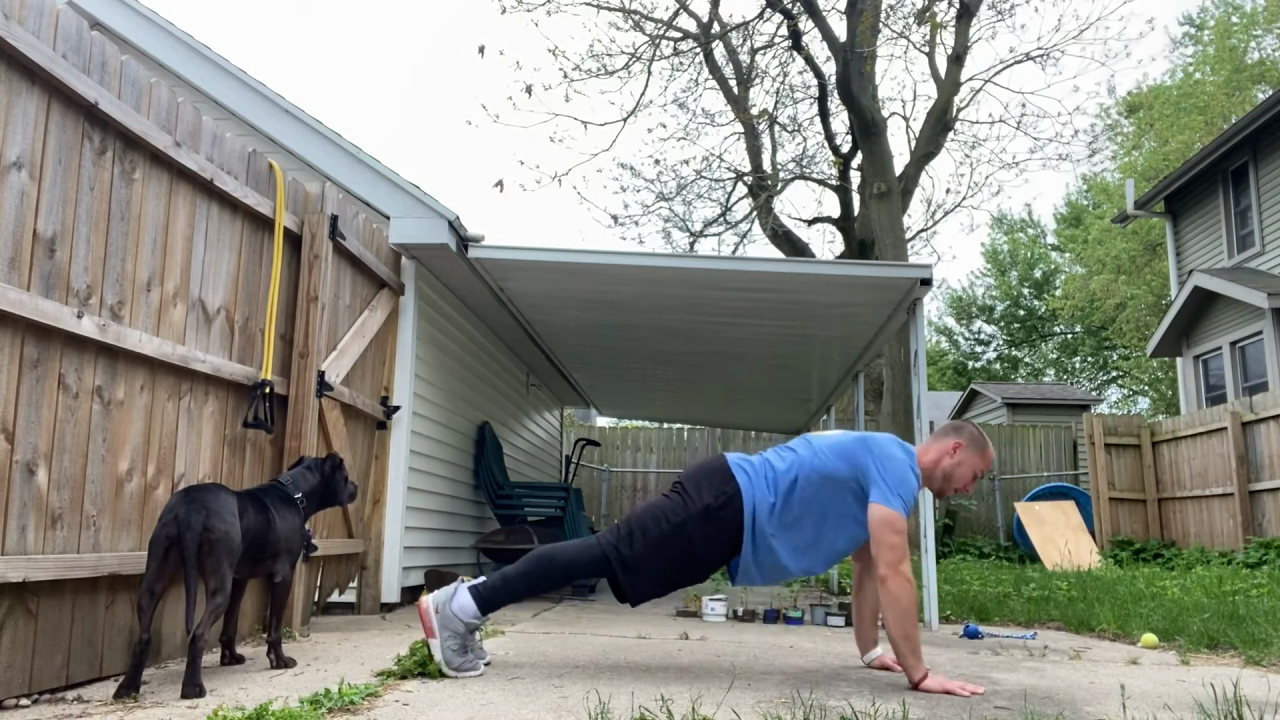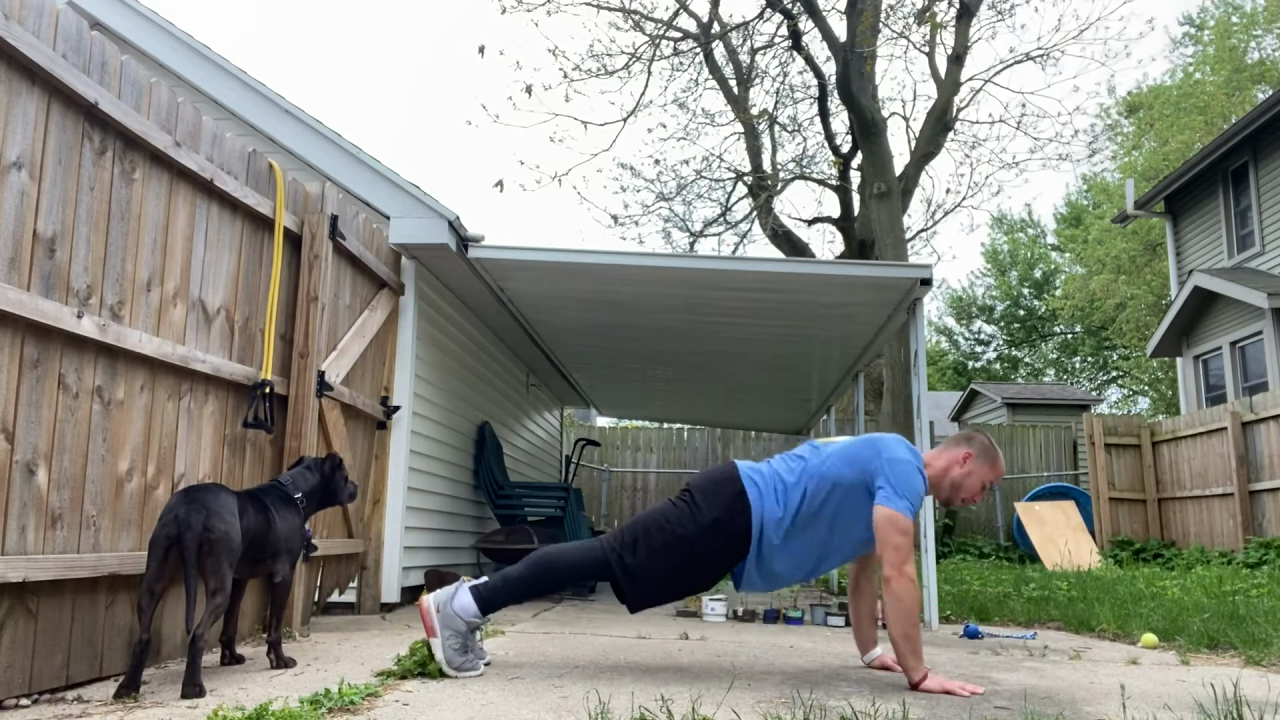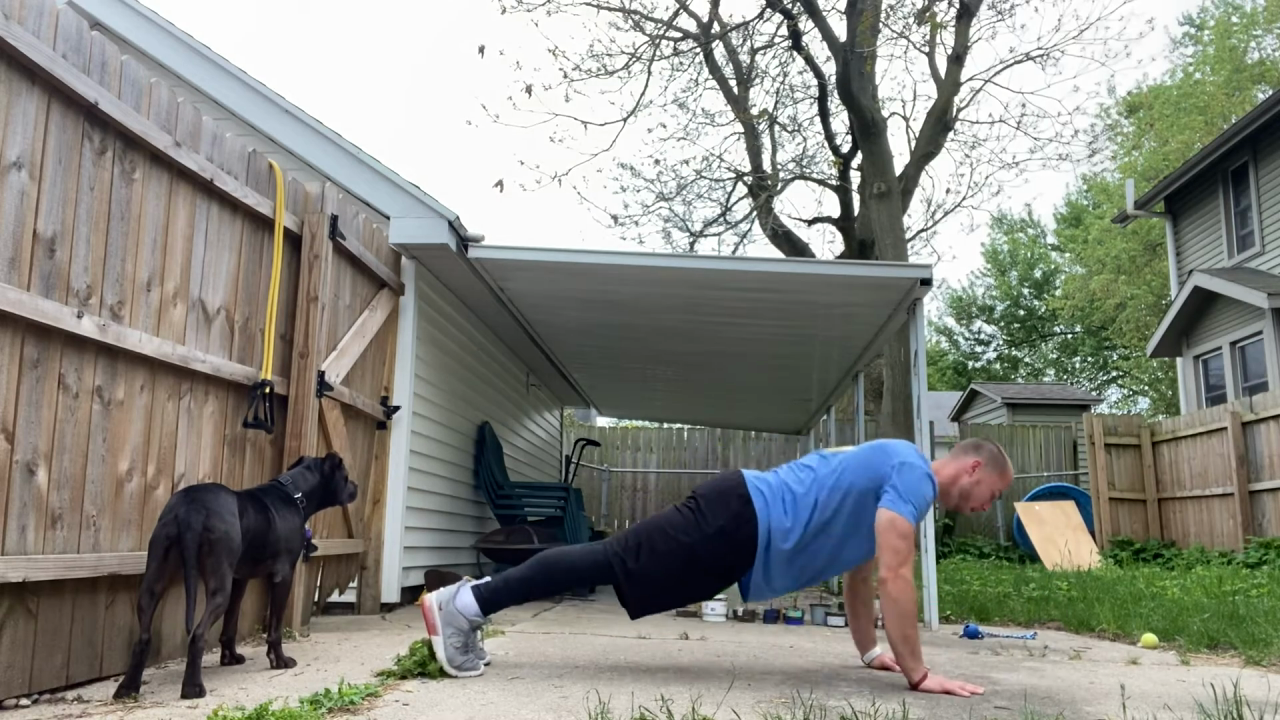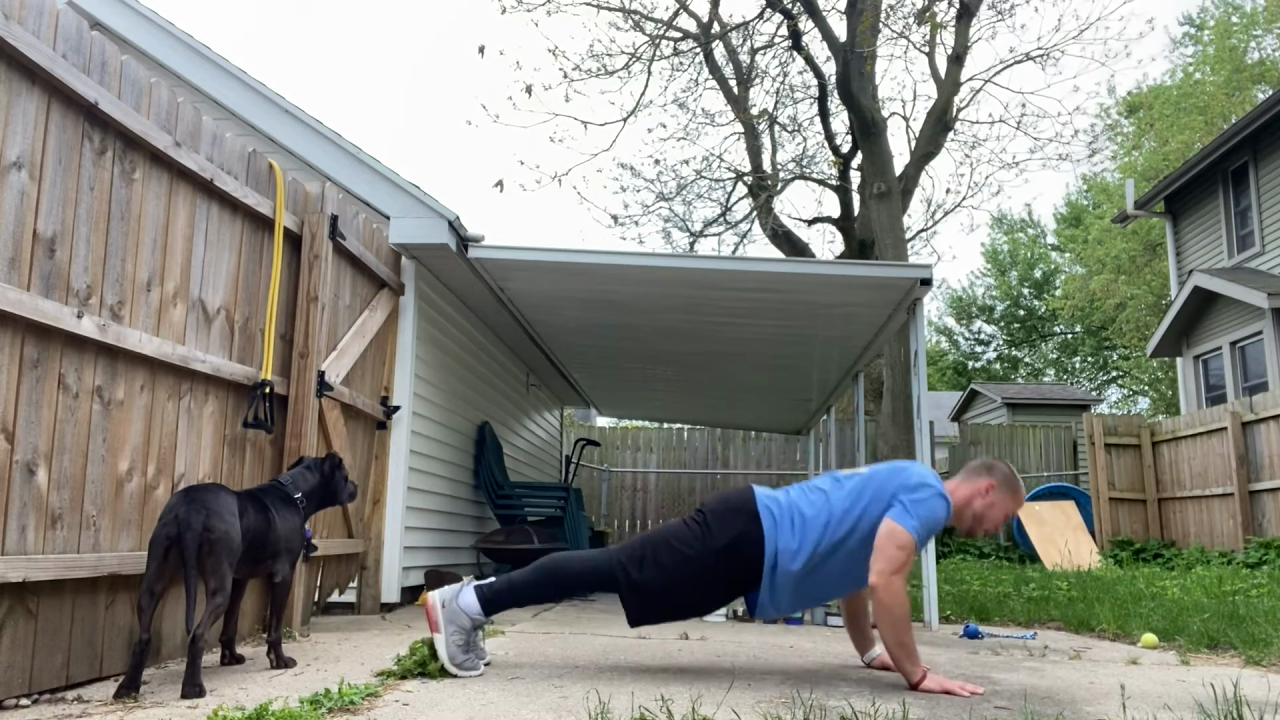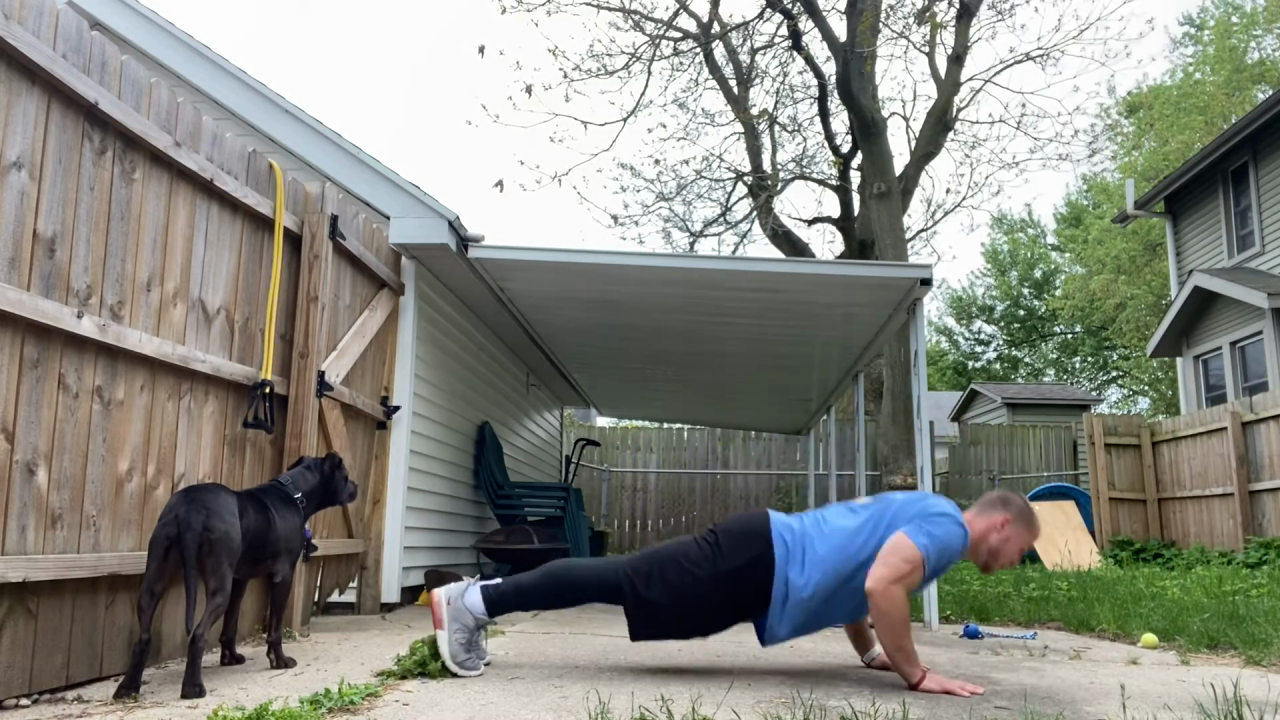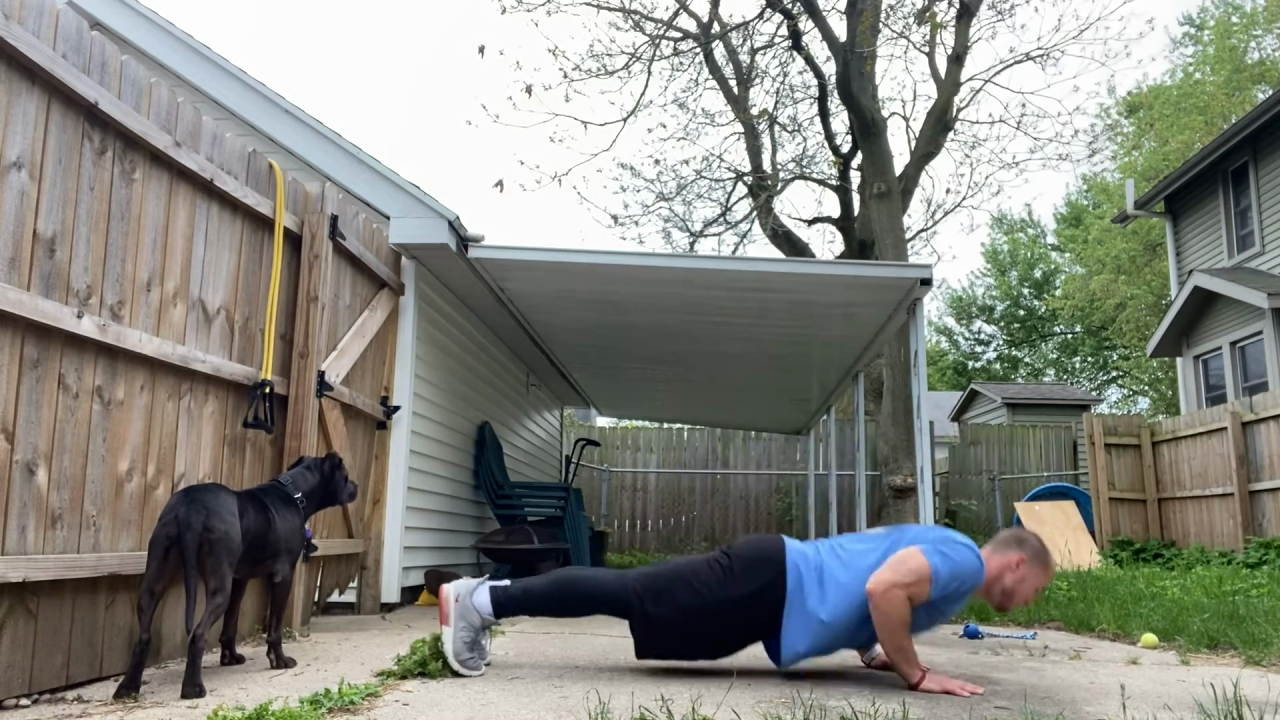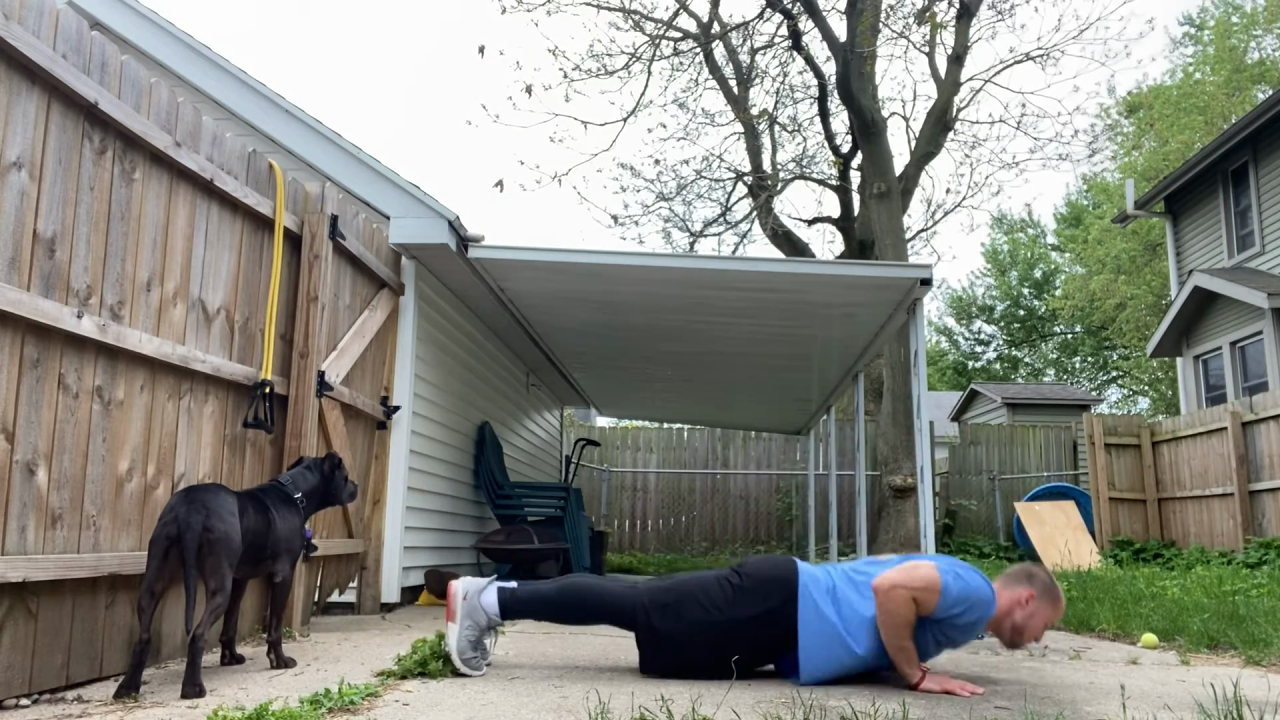
dt=0.1s
person 1, frame 1
left shoulder: (884, 473)
right shoulder: (896, 464)
left elbow: (869, 570)
right elbow: (894, 572)
left wrist: (870, 650)
right wrist: (920, 672)
left hip: (730, 512)
right hip: (725, 504)
left knee: (600, 555)
right knee: (606, 554)
left ankle: (467, 604)
right ankle: (460, 605)
person 1, frame 2
left shoulder: (890, 469)
right shoulder: (906, 468)
left elbow: (866, 568)
right elbow: (897, 575)
left wrist: (870, 650)
right wrist: (918, 672)
left hip: (738, 517)
right hip: (733, 511)
left knee: (603, 559)
right knee: (608, 559)
left ankle: (468, 601)
right ankle: (462, 603)
person 1, frame 3
left shoulder: (896, 475)
right shoulder: (914, 474)
left elbow: (862, 571)
right elbow: (896, 577)
left wrist: (870, 650)
right wrist: (917, 672)
left hip: (744, 523)
right hip: (738, 521)
left knee: (605, 562)
right knee: (610, 562)
left ankle: (470, 601)
right ankle: (464, 603)
person 1, frame 4
left shoulder: (913, 491)
right shoulder: (929, 496)
left elbow: (841, 548)
right elbow: (884, 582)
left wrist: (867, 648)
right wrist: (915, 672)
left hip: (755, 536)
right hip: (748, 535)
left knee: (611, 571)
right knee: (614, 571)
left ankle: (470, 598)
right ankle: (467, 601)
person 1, frame 5
left shoulder: (927, 517)
right shoulder: (946, 523)
left elbow: (851, 572)
right elbow: (880, 587)
left wrist: (871, 651)
right wrist: (915, 672)
left hip: (765, 556)
right hip: (758, 562)
left knee: (618, 581)
right knee: (622, 583)
left ankle: (476, 599)
right ankle: (472, 601)
person 1, frame 6
left shoulder: (943, 551)
right shoulder: (961, 566)
right elbow: (884, 588)
left wrist: (870, 649)
right wrist: (912, 670)
left hip: (779, 580)
right hip: (771, 586)
left knee: (626, 590)
right knee: (629, 595)
left ankle: (485, 596)
right ankle: (480, 598)
person 1, frame 7
left shoulder: (953, 578)
right shoulder: (976, 593)
right elbow: (892, 590)
left wrist: (883, 656)
right wrist: (915, 672)
left hip: (789, 597)
right hip: (781, 609)
left knee: (634, 601)
right knee: (637, 608)
left ankle: (493, 594)
right ankle: (486, 599)
